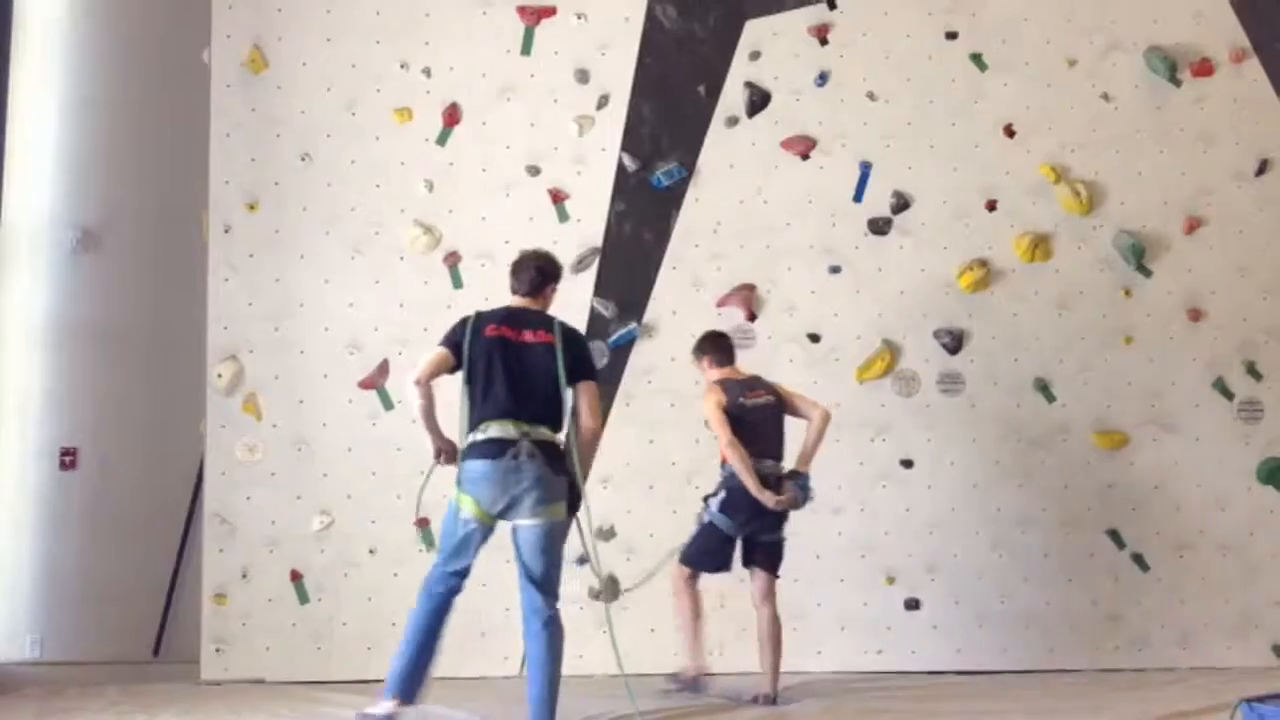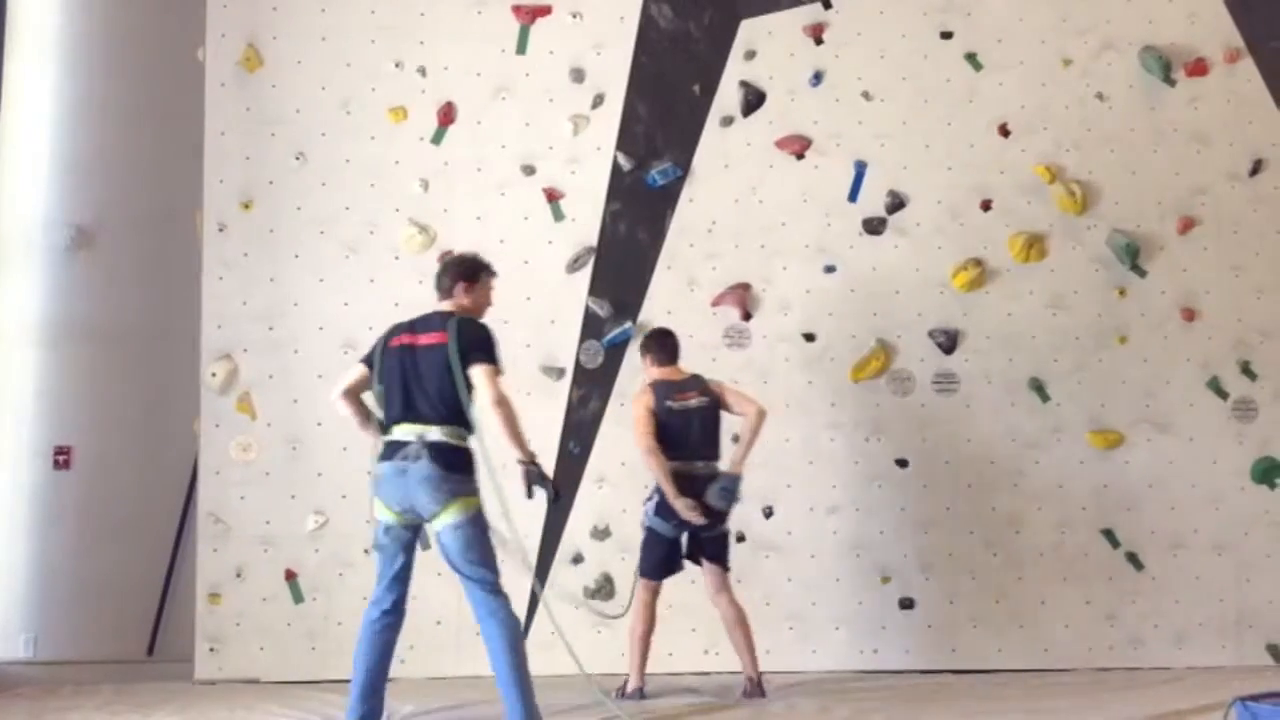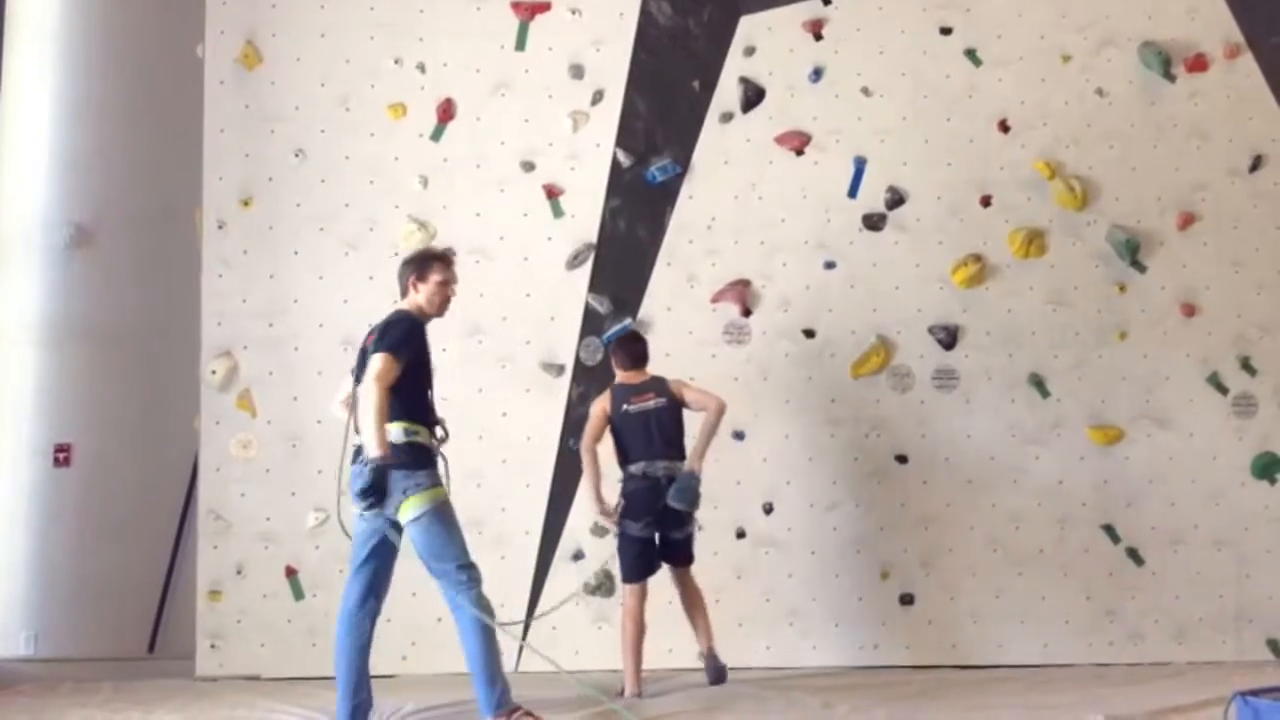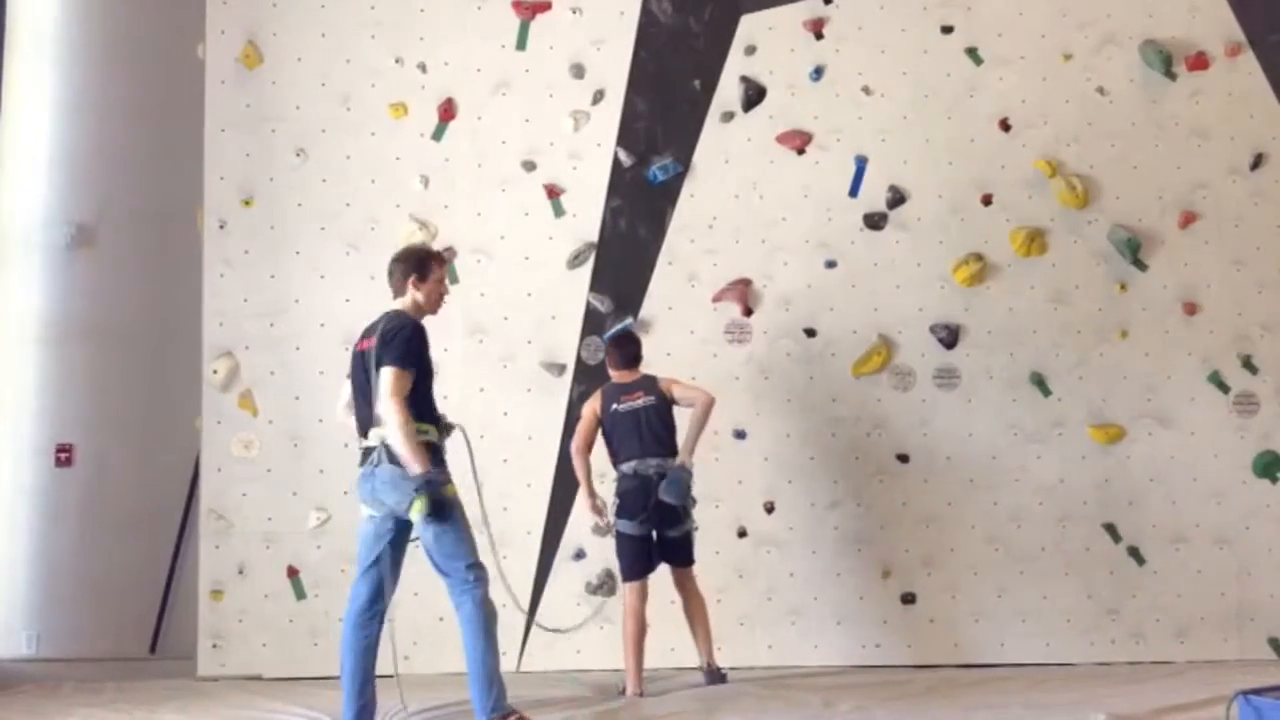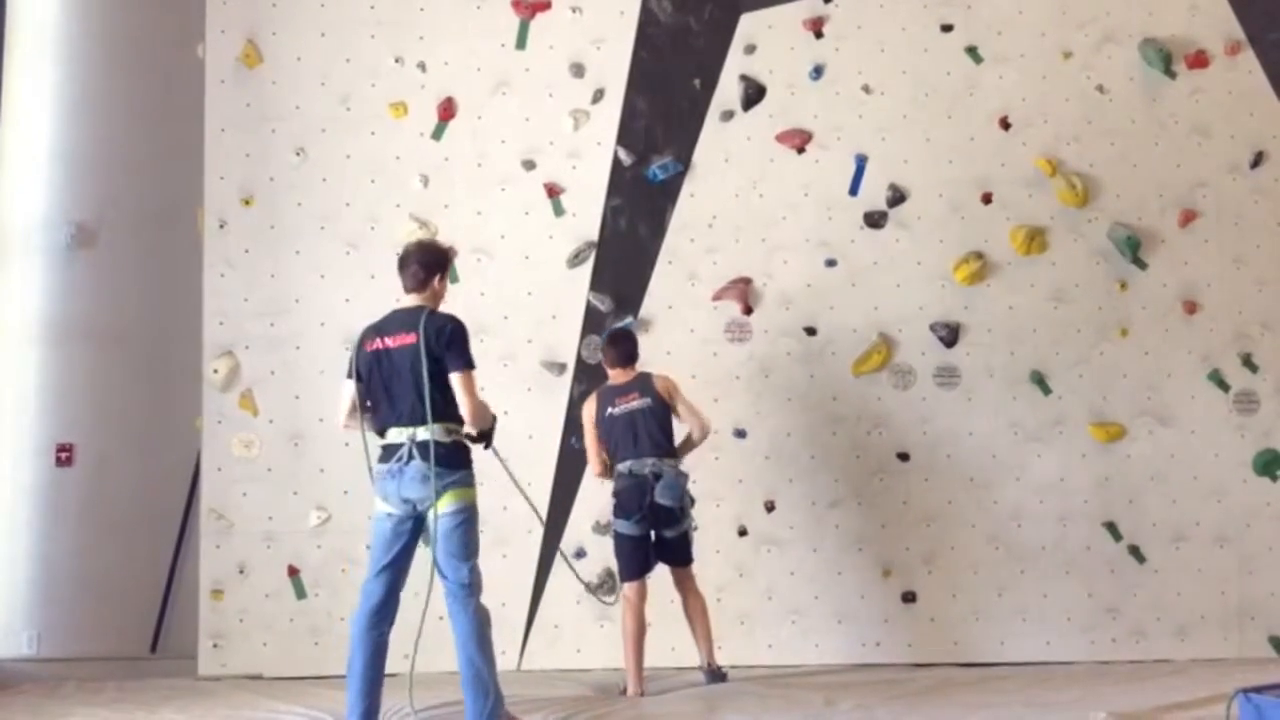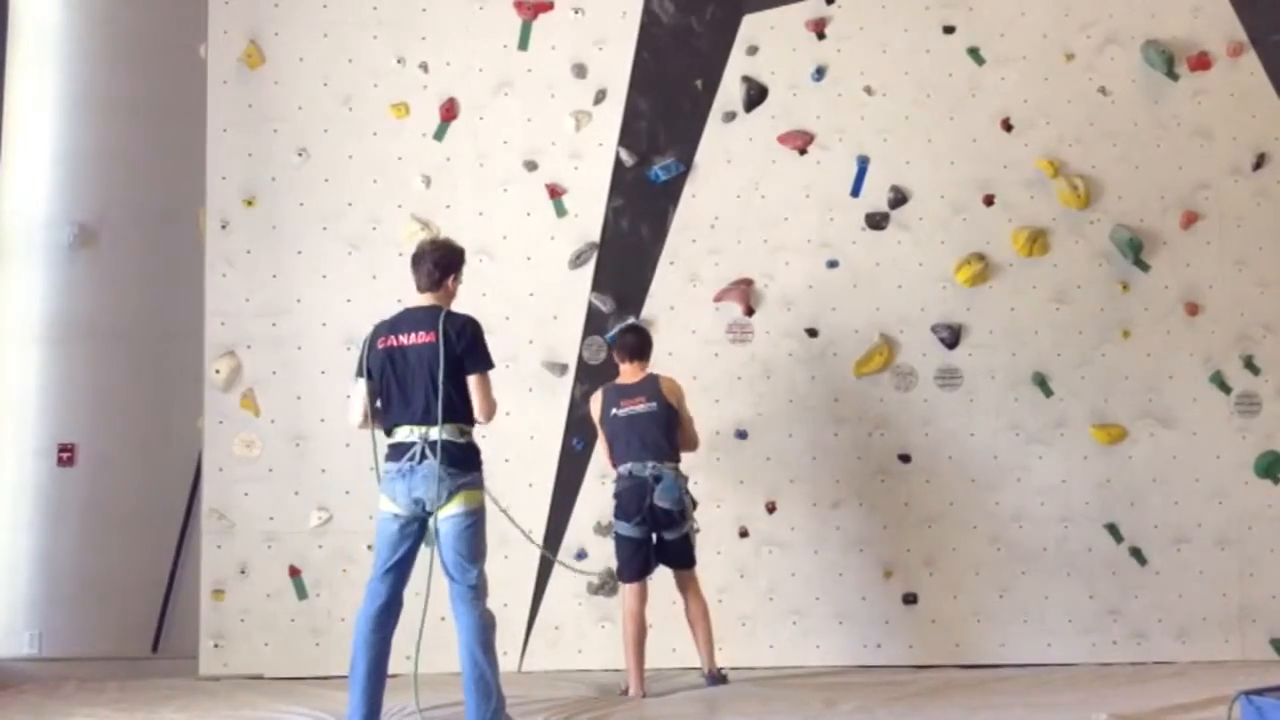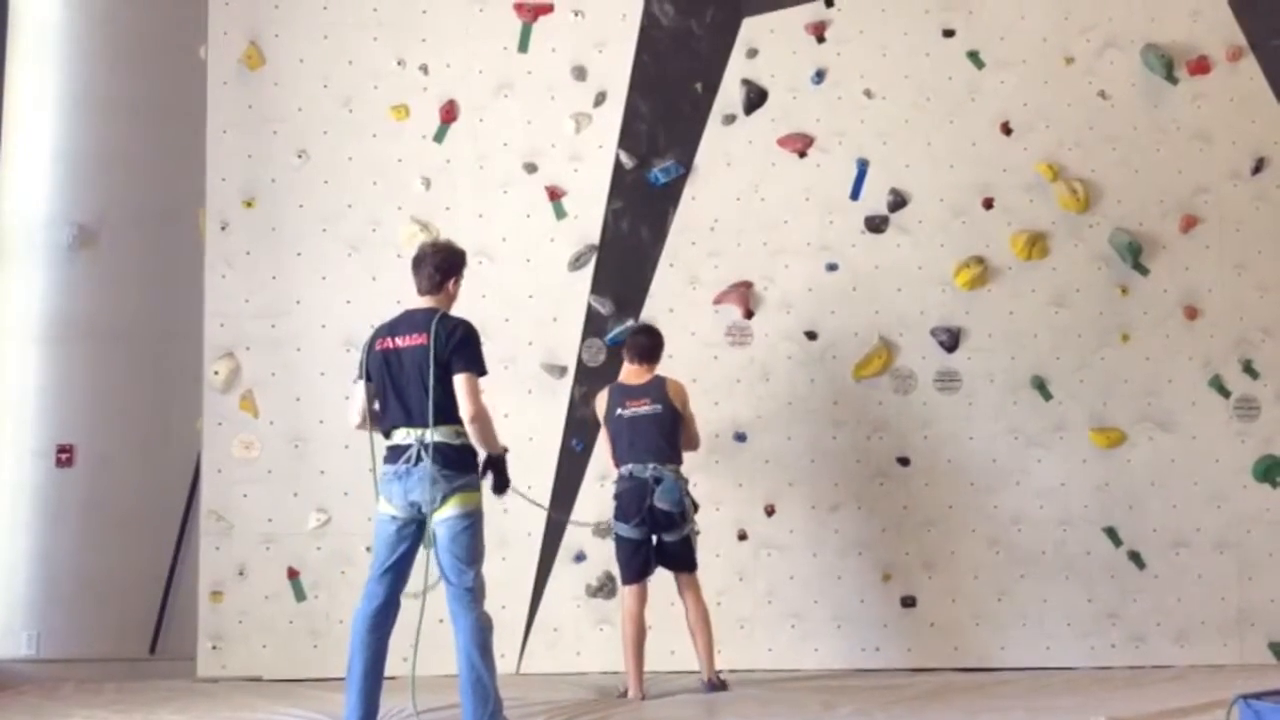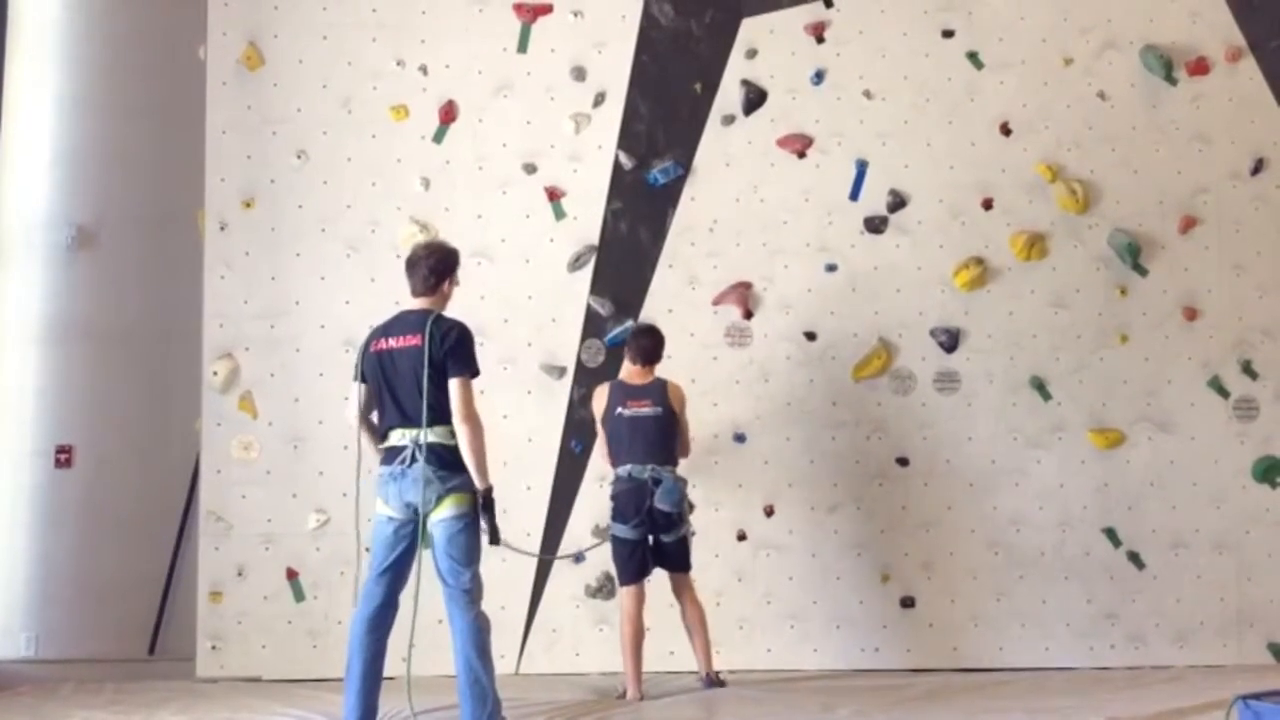
dt=0.4s
person 1, frame 1
left shoulder: (476, 325)
right shoulder: (567, 338)
left elbow: (421, 378)
right elbow: (590, 423)
left wrist: (436, 438)
right wrist: (576, 479)
left hip: (483, 466)
right hip: (543, 471)
left knee: (441, 583)
right knee: (540, 605)
person 1, frame 2
left shoulder: (396, 335)
right shoulder: (470, 332)
left elbow: (343, 393)
right elbow: (492, 398)
right wrist: (526, 456)
left hip: (391, 472)
right hip: (442, 473)
left knee: (386, 600)
right knee: (489, 595)
person 1, frame 3
left shoulder: (386, 331)
right shoulder: (406, 326)
left elbow: (345, 401)
right elbow: (371, 390)
right wrist: (381, 456)
left hip: (377, 475)
right hip: (406, 471)
left knee: (361, 597)
right knee: (462, 582)
person 1, frame 4
left shoulder: (370, 334)
right shoulder: (407, 329)
left elbow: (350, 408)
right elbow: (391, 403)
right wrist: (426, 472)
left hip: (374, 472)
right hip: (409, 472)
left knee: (367, 597)
right knee: (468, 583)
person 1, frame 5
left shoulder: (370, 336)
right shoulder: (445, 327)
left elbow: (348, 416)
right elbow: (471, 408)
right wrist: (486, 423)
left hip: (391, 471)
right hip: (442, 468)
left knee: (377, 594)
right knee: (462, 593)
person 1, frame 6
left shoulder: (381, 334)
right shoulder: (462, 328)
left elbow: (360, 417)
right elbow: (483, 412)
left hip: (398, 471)
right hip: (452, 469)
left knee: (381, 593)
right knee: (468, 594)
person 1, frame 7
left shoulder: (382, 336)
right shoulder: (456, 331)
left elbow: (359, 416)
right elbow: (471, 412)
right wrist: (496, 455)
left hip: (396, 473)
right hip: (448, 473)
left knee: (378, 595)
right knee: (465, 598)
person 1, frame 8
left shoulder: (378, 338)
right shoulder: (451, 332)
left elbow: (359, 417)
right elbow: (464, 417)
right wrist: (483, 487)
left hip: (393, 475)
right hip: (444, 475)
left knee: (377, 596)
right knee: (462, 598)
person 2, frame 1
left shoulder: (712, 393)
right shoulder: (767, 388)
left elbow: (728, 441)
right elbow: (820, 415)
left wrist: (759, 492)
right wrist: (800, 466)
left hip: (736, 495)
right hip: (775, 494)
left knee: (684, 575)
right knee: (763, 598)
left ankle: (693, 667)
right ankle: (770, 689)
person 2, frame 2
left shoulder: (647, 395)
right shoulder: (709, 387)
left elbow: (648, 448)
right elbow: (756, 412)
left wrist: (674, 498)
right wrist: (736, 465)
left hip: (674, 495)
right hip: (711, 493)
left knee: (646, 591)
right knee: (721, 590)
left ankle: (635, 683)
right ankle: (752, 674)
person 2, frame 3
left shoulder: (608, 399)
right shoulder: (671, 387)
left elbow: (588, 445)
right elbow: (716, 404)
left wrist: (597, 498)
right wrist: (697, 457)
left hip: (638, 495)
right hip: (676, 490)
left knee: (634, 595)
right knee: (684, 576)
left ankle: (632, 685)
right ankle: (709, 656)
person 2, frame 4
left shoulder: (598, 400)
right shoulder: (661, 385)
left elbow: (578, 448)
right elbow: (705, 399)
left wrist: (589, 494)
right wrist: (687, 450)
left hip: (632, 493)
left knee: (634, 593)
right knee: (686, 581)
left ankle: (634, 684)
right ankle: (709, 665)
person 2, frame 5
left shoulder: (593, 402)
right shoulder: (660, 384)
left elbow: (598, 468)
right elbow: (700, 428)
left hip: (629, 493)
right hip: (669, 488)
left knee: (633, 593)
right knee: (685, 580)
left ankle: (634, 684)
right ankle: (710, 664)
person 2, frame 6
left shoulder: (600, 398)
right shoulder: (667, 387)
left elbow: (611, 458)
right elbow: (690, 443)
left hip: (630, 495)
right hip: (669, 491)
left knee: (633, 595)
right knee: (688, 583)
left ankle: (635, 685)
right ankle: (710, 668)
person 2, frame 7
left shoulder: (605, 397)
right shoulder: (673, 389)
left elbow: (613, 455)
right elbow: (692, 442)
left hip: (630, 495)
right hip: (671, 493)
left knee: (633, 597)
right knee: (689, 587)
left ankle: (634, 688)
right ankle: (709, 674)
person 2, frame 8
left shoulder: (603, 394)
right shoulder: (672, 393)
left elbow: (607, 454)
right elbow: (683, 449)
left hip: (627, 495)
right hip: (667, 493)
left knee: (630, 596)
right knee: (683, 586)
left ankle: (633, 688)
right ankle: (707, 671)
